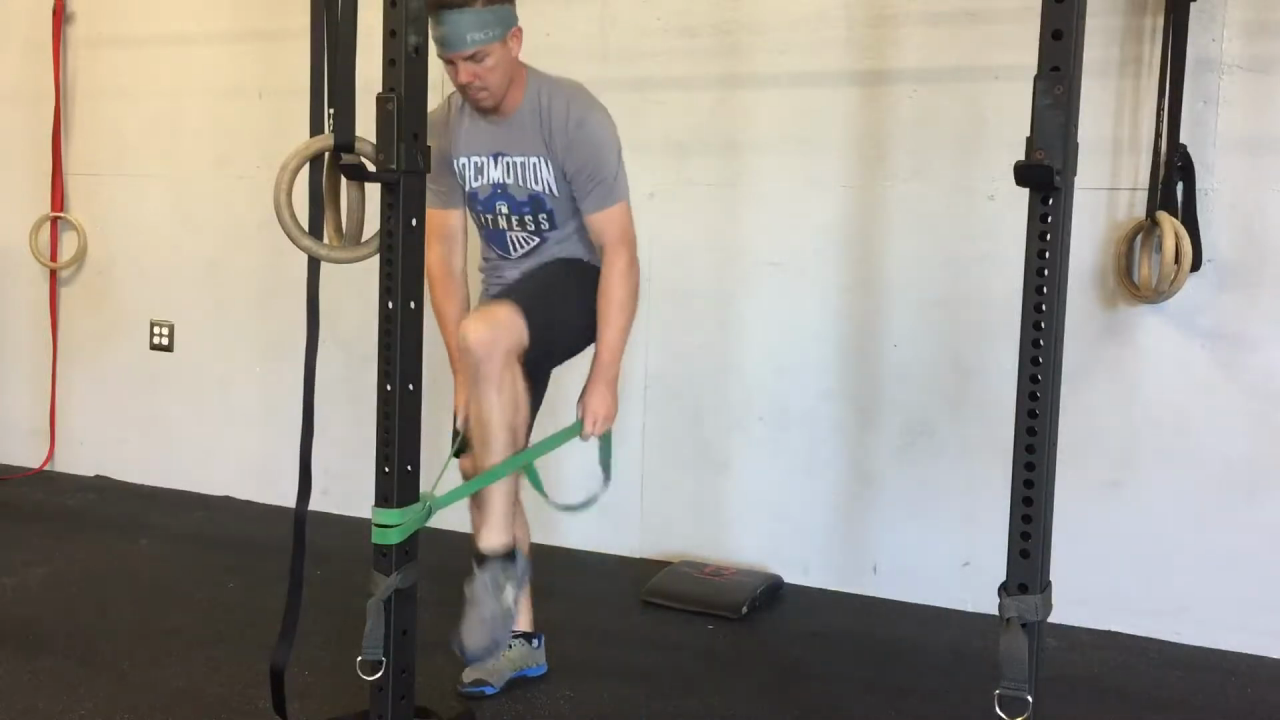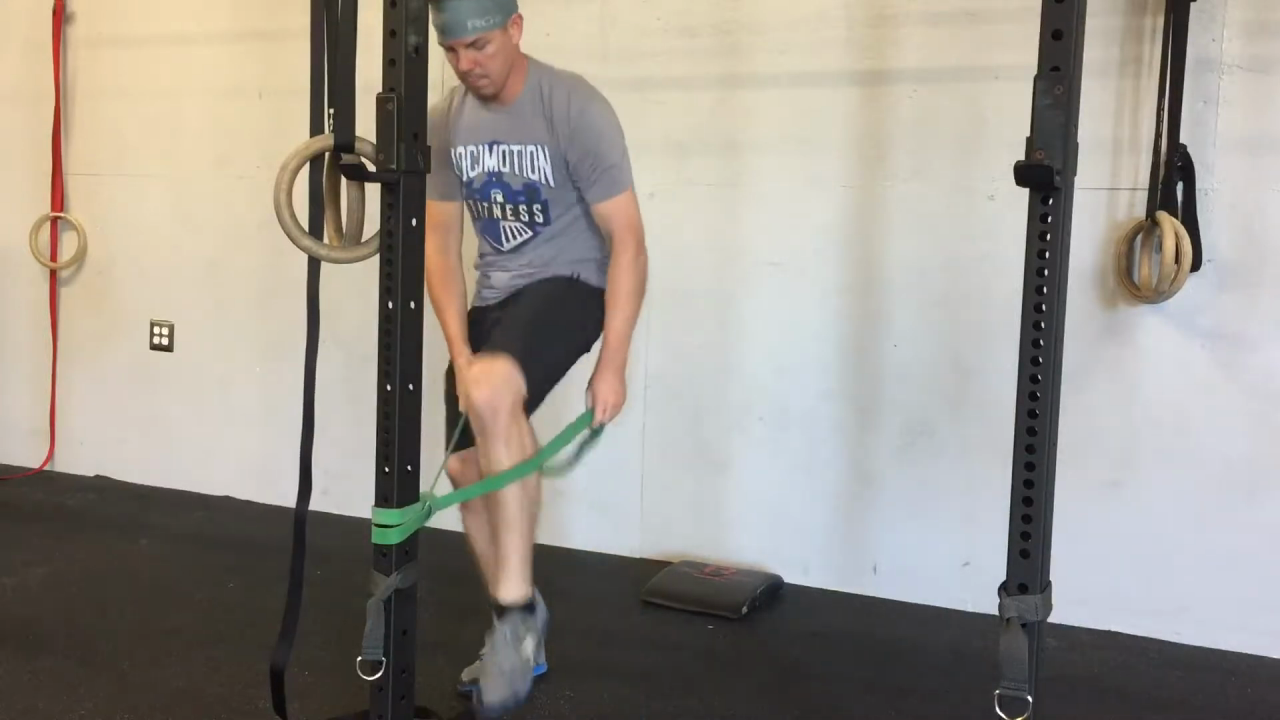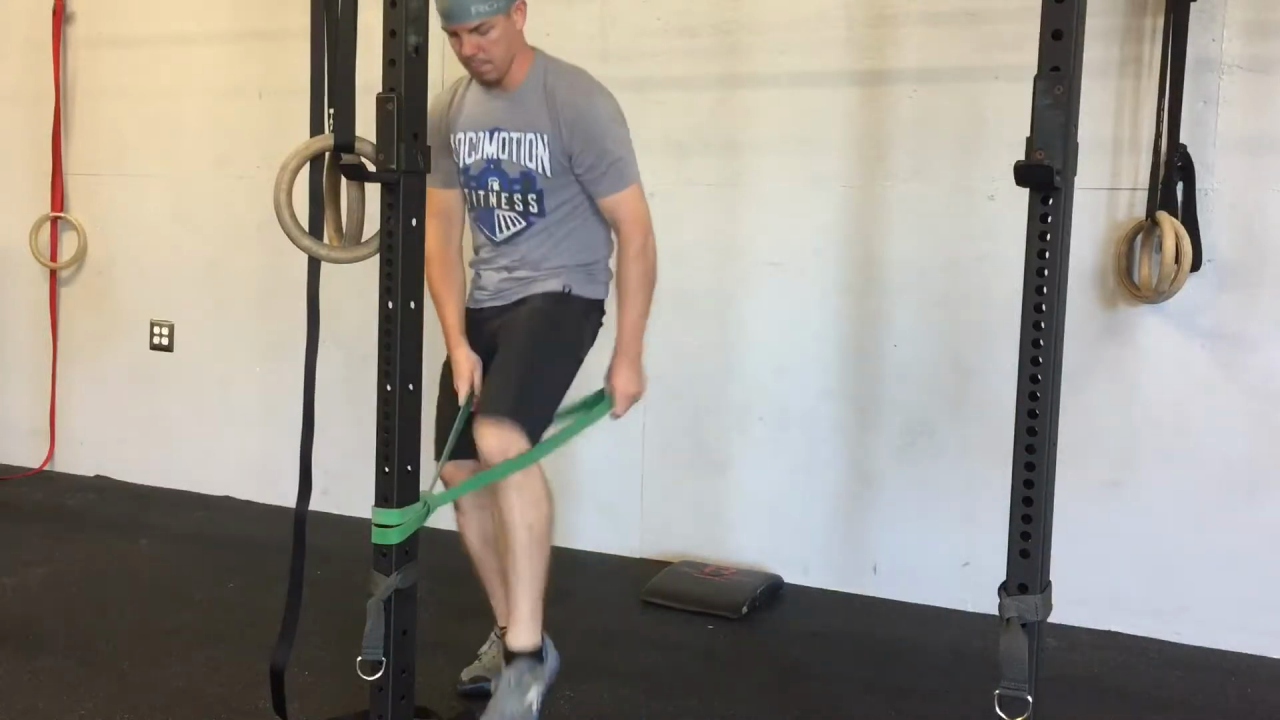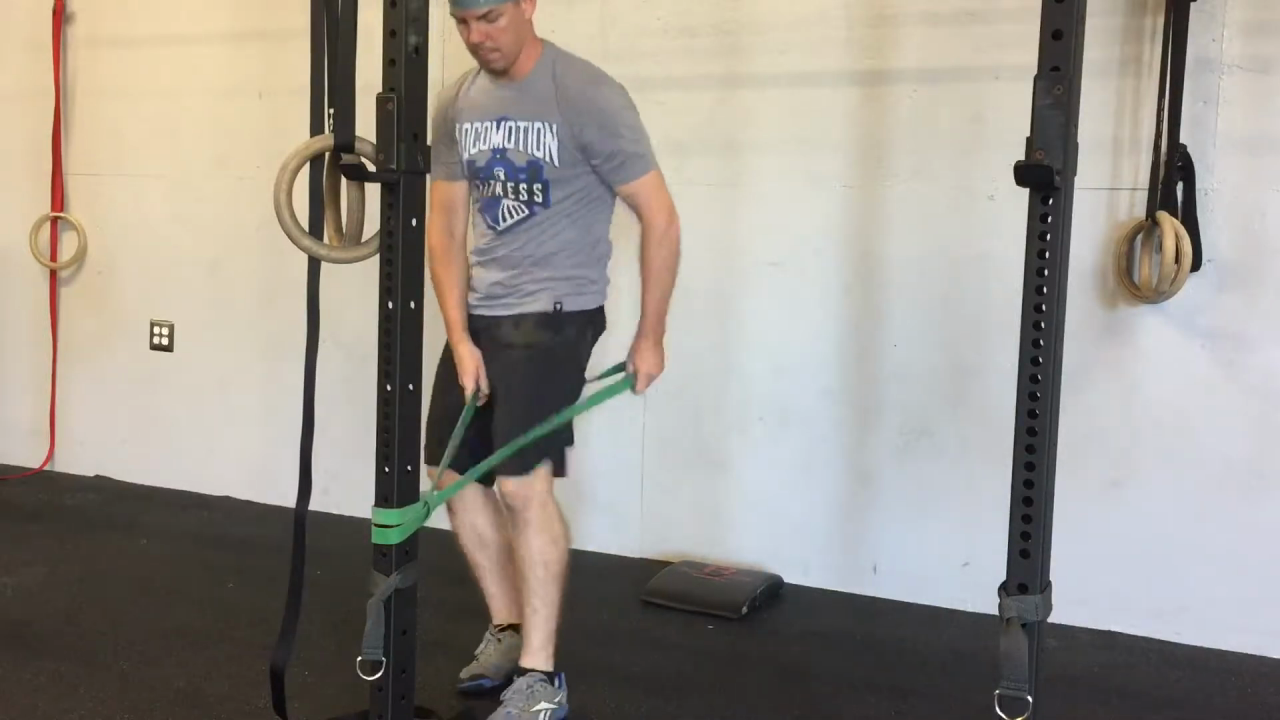
dt=0.1s
person 1, frame 1
left shoulder: (573, 117)
right shoulder: (444, 129)
left elbow: (618, 252)
right elbow: (442, 250)
left wrist: (605, 377)
right wrist: (455, 364)
left hip: (572, 278)
right hip: (504, 294)
left knee: (486, 334)
right knee: (479, 459)
left ankle: (500, 561)
right ankle: (521, 636)
person 1, frame 2
left shoulder: (575, 108)
right shoulder: (445, 121)
left elbow: (625, 241)
right elbow: (441, 243)
left wrist: (613, 364)
right wrist: (460, 358)
left hip: (569, 289)
right hip: (497, 299)
left knee: (494, 397)
right knee: (468, 463)
left ankle: (517, 607)
right ankle: (520, 641)
person 1, frame 3
left shoulder: (576, 102)
right shoulder: (450, 111)
left elbow: (634, 230)
right elbow: (443, 234)
left wrist: (628, 355)
right wrist: (457, 345)
left hip: (560, 298)
right hip: (486, 306)
left knee: (503, 447)
right knee: (458, 469)
left ankle: (530, 653)
right ankle: (510, 632)
person 1, frame 4
left shoulder: (587, 95)
right shoulder: (456, 105)
left elbow: (657, 215)
right elbow: (445, 227)
left wrist: (649, 335)
right wrist: (460, 339)
left hip: (557, 310)
right hip: (483, 311)
left knee: (520, 483)
right knee: (451, 472)
right ankle: (508, 629)
